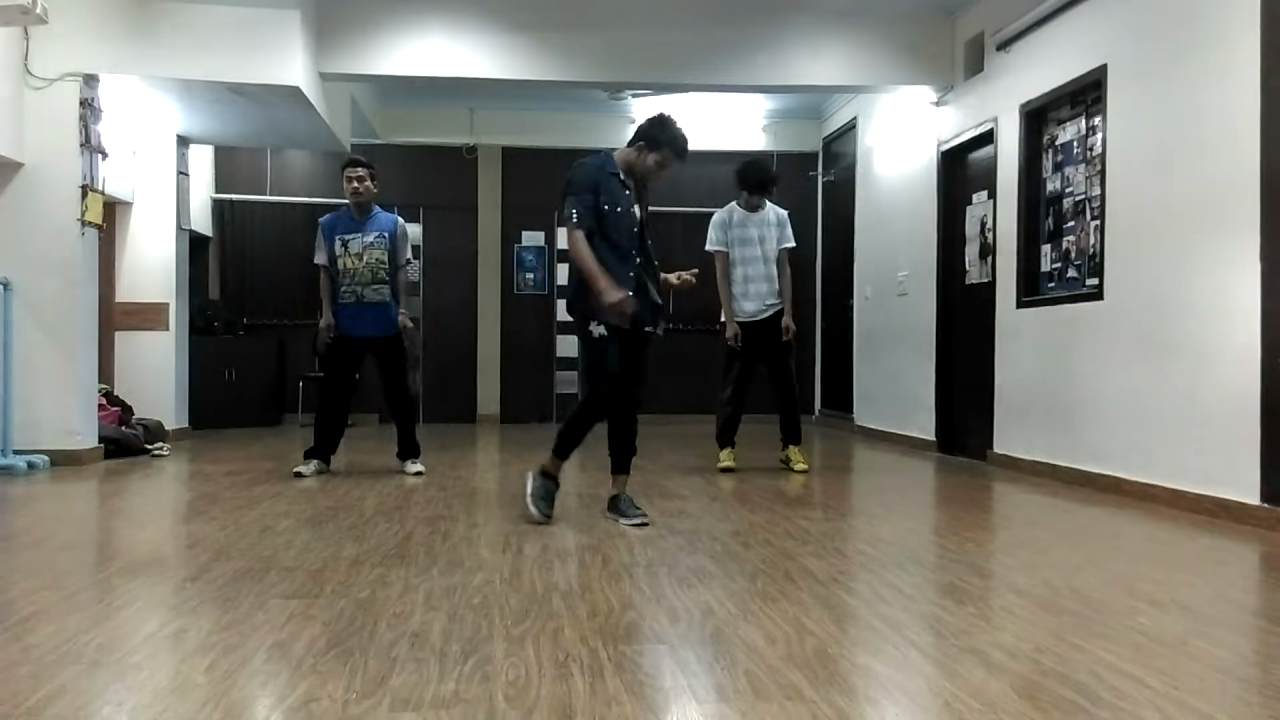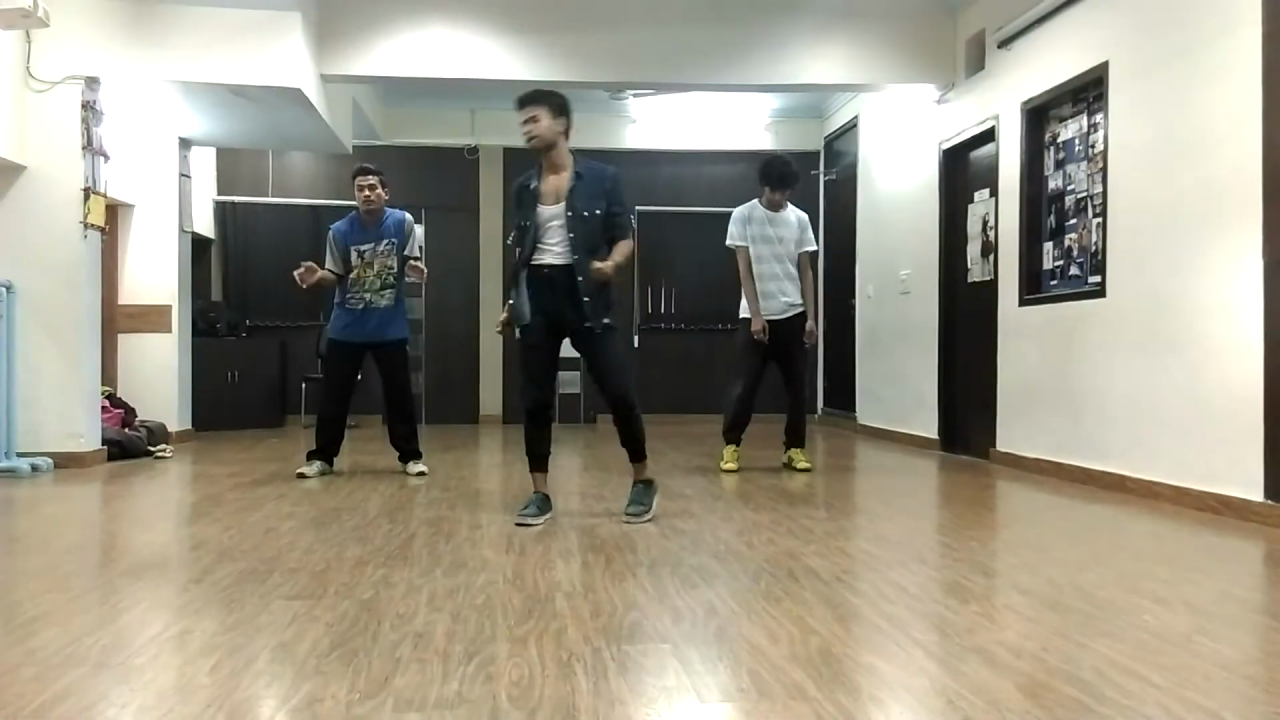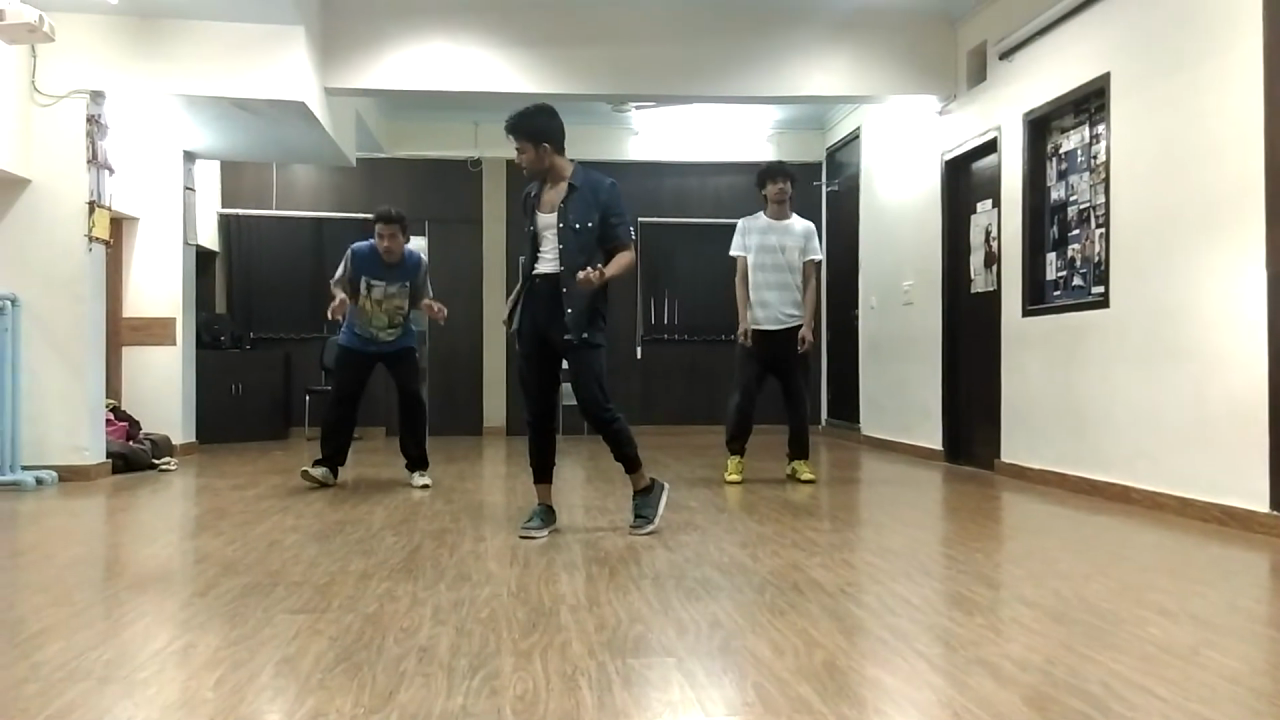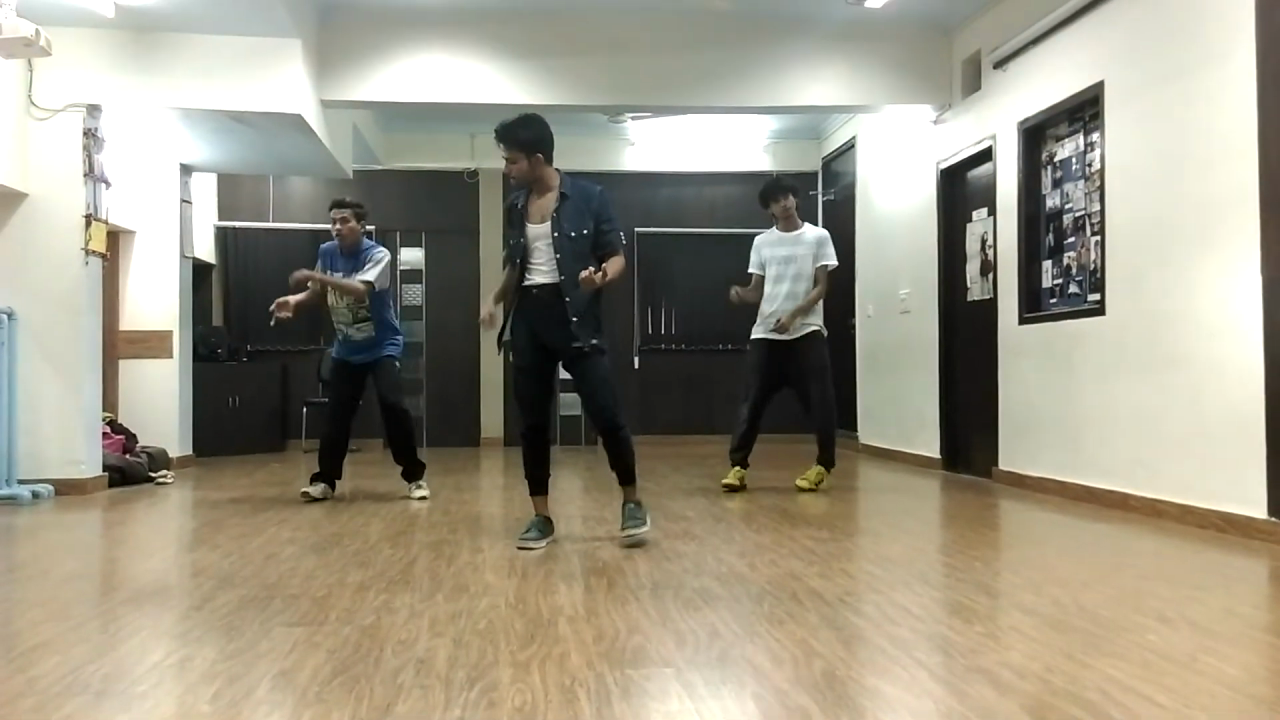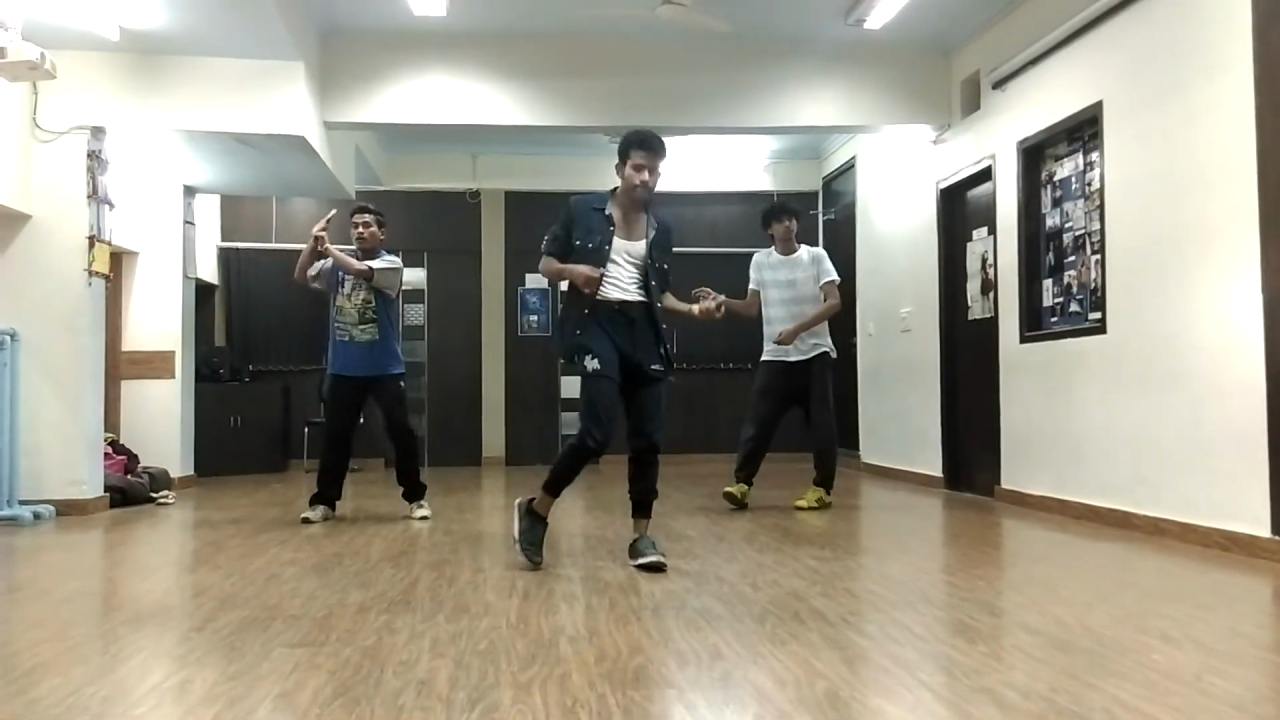
dt=1s
person 1, frame 1
left shoulder: (639, 190)
right shoulder: (590, 173)
right elbow: (576, 237)
left wrist: (662, 278)
right wrist: (604, 286)
left hip: (635, 303)
right hip: (599, 302)
left knee: (628, 399)
right knee: (602, 393)
left ankle: (619, 495)
right ankle: (547, 474)
person 1, frame 2
left shoulder: (601, 178)
right shoulder: (524, 187)
left elbow: (626, 237)
left wrist: (610, 265)
right wrist: (511, 303)
left hip: (585, 295)
right hip: (538, 296)
left knee: (617, 388)
right knee: (536, 398)
left ankle: (642, 481)
right ankle: (540, 494)
person 1, frame 3
left shoulder: (599, 189)
right shoulder: (531, 195)
left elbow: (626, 252)
left wrist: (602, 275)
right wrist: (517, 296)
left hip: (578, 308)
right hip: (536, 307)
left knee: (593, 404)
right knee: (538, 409)
left ankle: (646, 487)
right ankle: (544, 506)
person 1, frame 4
left shoulder: (589, 198)
right shoulder: (514, 205)
left elbow: (617, 256)
left wrist: (600, 277)
right wrist: (495, 299)
left hip: (575, 315)
right hip: (529, 316)
left knee: (604, 411)
right knee: (533, 421)
left ankle: (632, 500)
right ankle: (541, 517)
person 1, frame 5
left shoulder: (661, 229)
right shoulder: (583, 210)
right elbow: (545, 263)
left wrist: (689, 309)
right wrist: (569, 271)
left hip: (643, 330)
right hip: (597, 323)
left knee: (647, 439)
right knee: (596, 431)
left ankle: (640, 537)
right ankle: (535, 509)
person 2, frame 1
left shoulder: (780, 217)
right shoulder: (722, 219)
left elbow: (784, 268)
right elbow: (721, 273)
left wrist: (788, 313)
right wrist: (730, 320)
left hip: (774, 313)
right hip: (740, 317)
left knee: (786, 382)
right knee: (734, 386)
left ankle: (792, 447)
right ankle: (726, 448)
person 2, frame 2
left shoulder: (800, 219)
right shoulder: (743, 215)
left elbow: (805, 271)
right elbow: (744, 270)
left wrist: (811, 317)
right wrist: (756, 315)
left hip: (793, 315)
right hip: (756, 316)
left knee: (797, 385)
right knee: (745, 384)
left ankle: (794, 448)
right ankle: (731, 446)
person 2, frame 3
left shoulder: (806, 229)
right shoulder: (747, 226)
left elbow: (810, 281)
right elbow: (741, 276)
left wrist: (807, 324)
right wrist: (744, 319)
left hip: (793, 326)
right hip: (757, 325)
left knee: (798, 396)
right knee: (743, 394)
left ankle: (798, 460)
right ankle: (735, 458)
person 2, frame 4
left shoulder: (818, 237)
right shoulder: (761, 242)
left elbow: (821, 287)
right elbow: (757, 291)
left wrist: (792, 315)
right wrist: (740, 292)
left hip: (806, 332)
right hip: (765, 334)
left knee: (820, 400)
right knee: (752, 402)
left ankle: (824, 464)
right ankle: (738, 467)
person 2, frame 5
left shoulder: (816, 256)
right shoulder: (760, 261)
left elbow: (833, 302)
right elbow: (751, 307)
left wrist: (795, 330)
right wrist: (719, 300)
left hip: (814, 354)
right hip: (774, 357)
left knee: (821, 424)
right knee: (757, 421)
left ankle: (822, 488)
right ankle: (742, 484)
person 3, frame 1
left shoulder: (394, 224)
right shoulder: (330, 224)
left elbow: (401, 270)
right elbow: (324, 272)
left wrist: (402, 311)
right wrist: (326, 313)
left hip: (386, 324)
right hip: (344, 324)
left knee: (399, 392)
right knee: (334, 392)
left ankle: (409, 455)
right ankle: (319, 456)
person 3, frame 2
left shoulder: (403, 222)
right shoulder: (340, 231)
left elbow: (409, 262)
right elbow: (337, 275)
left wrist: (414, 269)
right wrist: (318, 276)
left hip: (391, 327)
right hip: (346, 327)
left knee: (399, 393)
right knee: (333, 394)
left ankle: (411, 456)
right ankle: (322, 457)
person 3, frame 3
left shoulder: (418, 263)
right shoulder: (358, 254)
left elbow: (420, 298)
right elbow: (339, 284)
left wrist: (428, 307)
right wrist: (341, 299)
left hip: (399, 341)
right hip: (356, 340)
left knee: (412, 396)
right knee: (342, 398)
left ankle: (418, 467)
right ankle: (328, 466)
person 3, frame 4
left shoulder: (379, 255)
right shoulder: (326, 252)
left elbow: (361, 289)
right elbow: (317, 291)
left wrist: (318, 276)
right wrist: (294, 299)
left hip: (382, 347)
right hip: (345, 350)
left knee: (392, 405)
right knee: (337, 413)
left ankle: (414, 476)
right ankle: (325, 480)
person 3, frame 5
left shoulder: (391, 264)
right shoulder: (338, 263)
left elbow: (360, 270)
right elbow: (302, 277)
left wrist: (328, 248)
right wrist: (314, 240)
left hip: (385, 366)
right hip: (343, 366)
left knee: (401, 430)
right knee: (336, 434)
left ankle: (416, 498)
right ankle: (324, 501)
